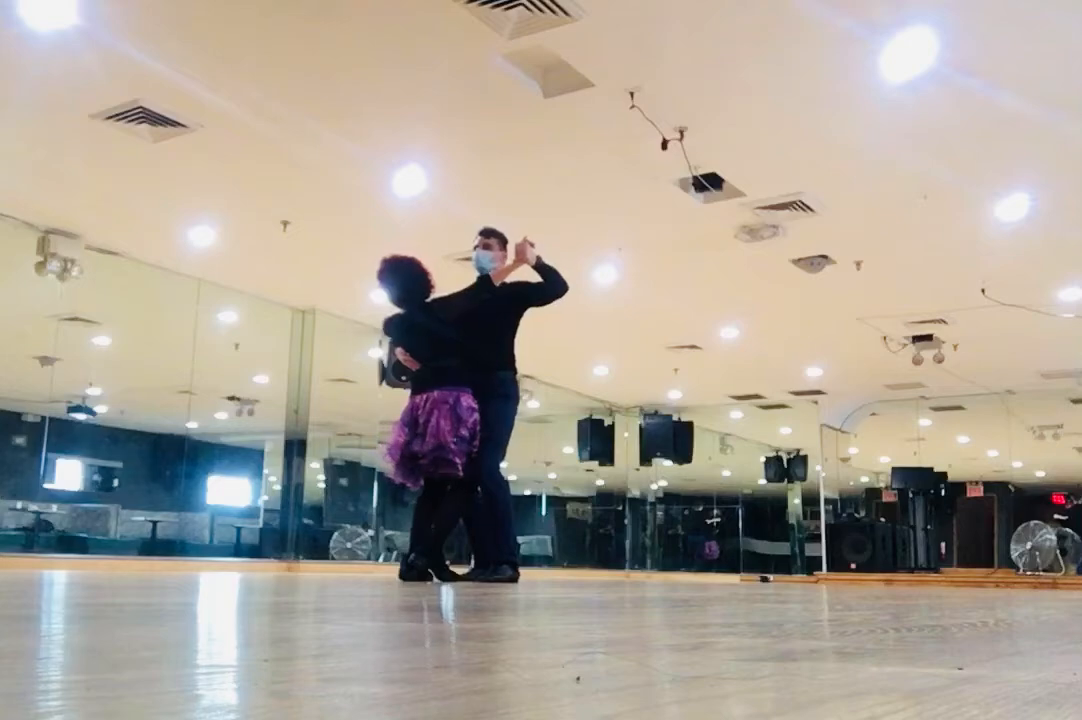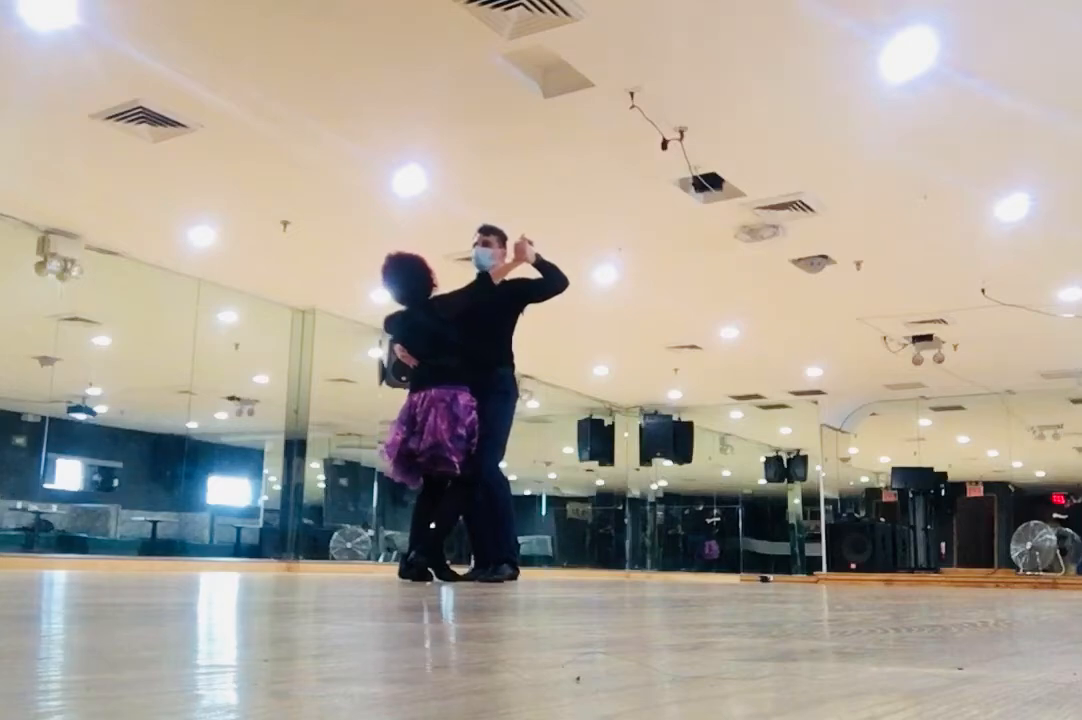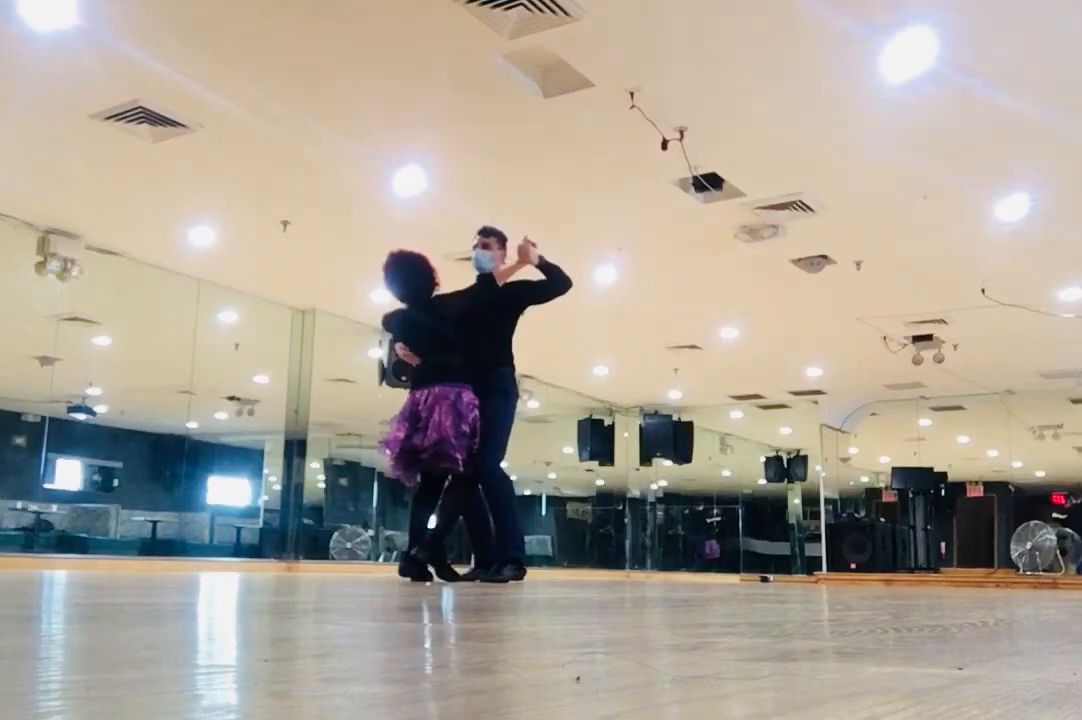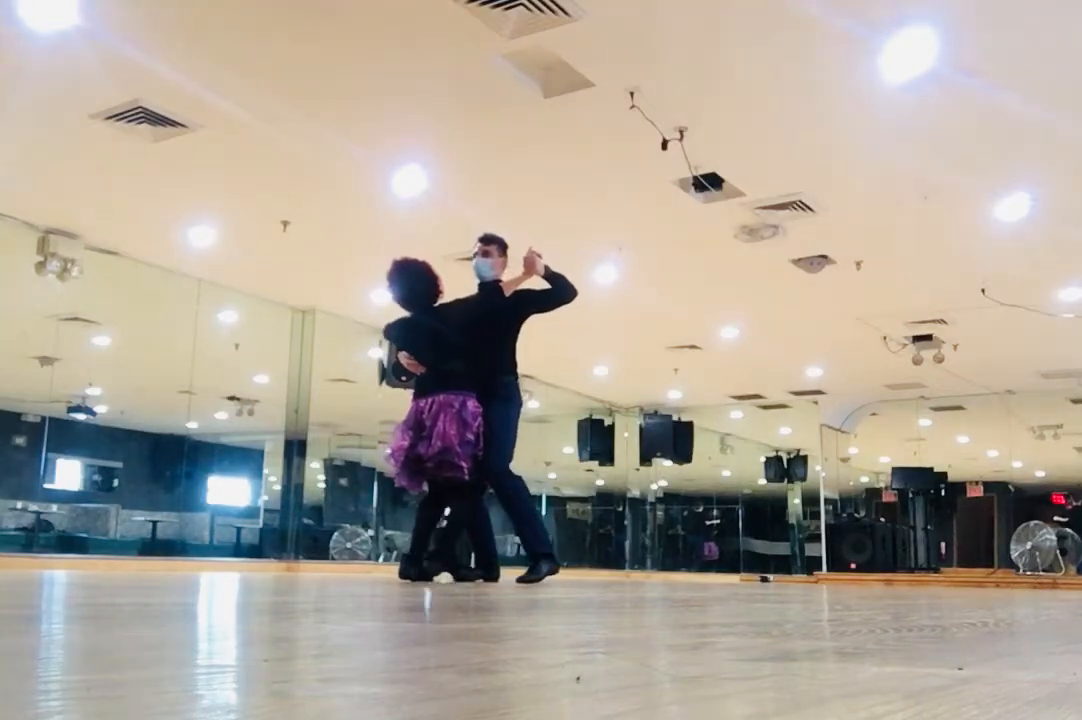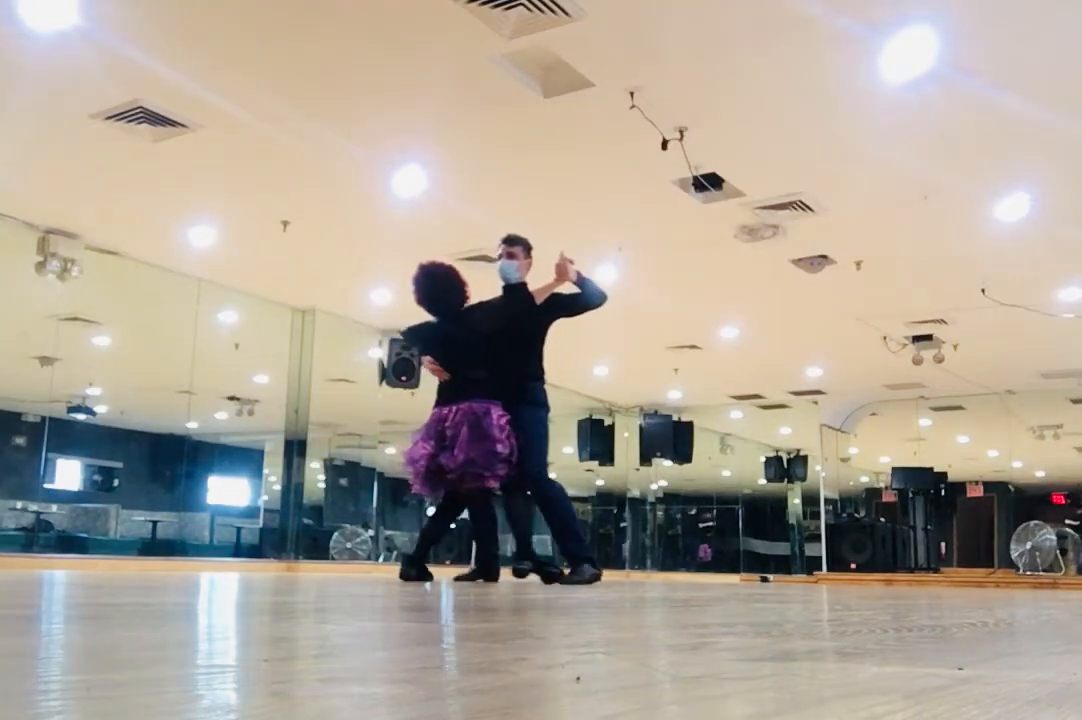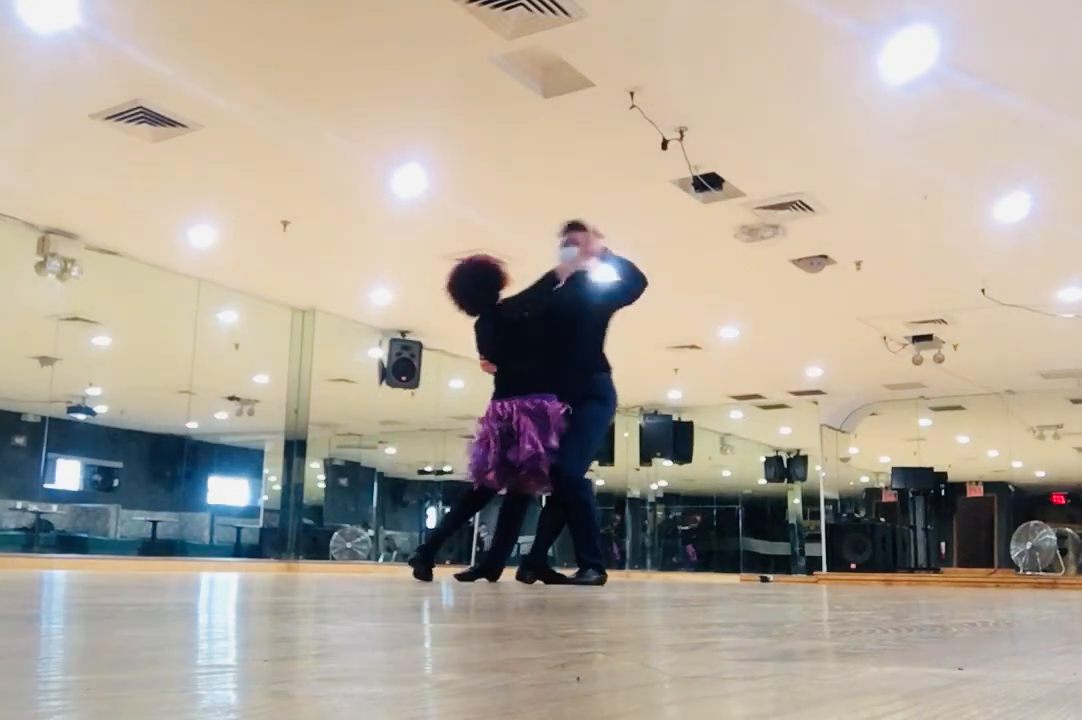
dt=0.5s
person 1, frame 1
left shoulder: (513, 293)
right shoulder: (458, 300)
left elbow: (558, 288)
left wrist: (534, 261)
right wrist: (406, 349)
left hip: (498, 389)
left knee: (486, 468)
right knee: (463, 473)
left ankle: (507, 561)
right ankle: (485, 560)
person 1, frame 2
left shoulder: (512, 290)
right shoulder: (457, 298)
left elbow: (558, 283)
left wrist: (532, 259)
right wrist: (405, 346)
left hip: (496, 386)
left knee: (486, 466)
right knee: (464, 472)
left ankle: (506, 559)
right ankle: (484, 559)
person 1, frame 3
left shoulder: (512, 291)
right shoulder: (457, 299)
left elbow: (561, 284)
left wrist: (536, 260)
right wrist: (404, 344)
left hip: (497, 386)
left knee: (487, 465)
right knee: (464, 472)
left ankle: (512, 558)
right ankle: (486, 560)
person 1, frame 4
left shoulder: (516, 300)
right shoulder: (459, 308)
left elbow: (566, 293)
left wrist: (541, 270)
right wrist: (407, 354)
left hip: (500, 393)
left knee: (495, 469)
left ankle: (542, 555)
right ankle: (486, 562)
person 1, frame 5
left shoulder: (541, 304)
left elbow: (596, 298)
left wrist: (575, 278)
right wrist: (431, 360)
left hip: (528, 399)
left knee: (534, 475)
left ankle: (583, 560)
person 1, frame 6
left shoulder: (601, 291)
right shoulder: (547, 299)
left elbow: (636, 283)
left wrist: (601, 253)
right wrist: (493, 359)
left hip: (593, 392)
right hip: (558, 396)
left knee: (569, 471)
right knee: (556, 473)
left ankle: (592, 565)
right ankle: (537, 560)
person 2, frame 1
left shoulder: (395, 324)
right shoulder: (437, 311)
right elbow: (479, 291)
right wrist: (518, 262)
left hip: (421, 403)
right hip: (452, 400)
left knee: (433, 485)
right knee: (463, 480)
left ankle: (414, 558)
right ankle: (429, 553)
person 2, frame 2
left shoulder: (396, 322)
right shoulder: (438, 310)
left hip: (419, 401)
right hip: (451, 398)
left knee: (432, 483)
right knee: (462, 477)
left ankle: (414, 556)
right ankle: (429, 551)
person 2, frame 3
left shoulder: (397, 321)
right shoulder: (442, 310)
right elbow: (486, 289)
left hip: (421, 401)
right hip: (455, 398)
left knee: (429, 481)
right knee: (463, 475)
left ankle: (414, 554)
person 2, frame 4
left shoulder: (400, 328)
right shoulder: (446, 317)
left hip: (424, 406)
right hip: (456, 404)
left knee: (438, 489)
right knee: (459, 483)
left ankle: (415, 558)
person 2, frame 5
left shoulder: (427, 332)
right shoulder: (473, 320)
left elbow: (409, 335)
right elbow: (520, 304)
right wrist: (558, 280)
left hip: (446, 414)
right hip: (481, 411)
left knee: (455, 492)
right knee: (477, 490)
left ankle: (415, 560)
person 2, frame 6
left shoulder: (483, 328)
right shoulder: (509, 312)
right elbow: (546, 285)
right wrist: (580, 257)
left hip: (504, 409)
right hip: (536, 405)
left knee: (485, 487)
right knee: (521, 488)
left ankle: (427, 551)
right ankle: (491, 562)
